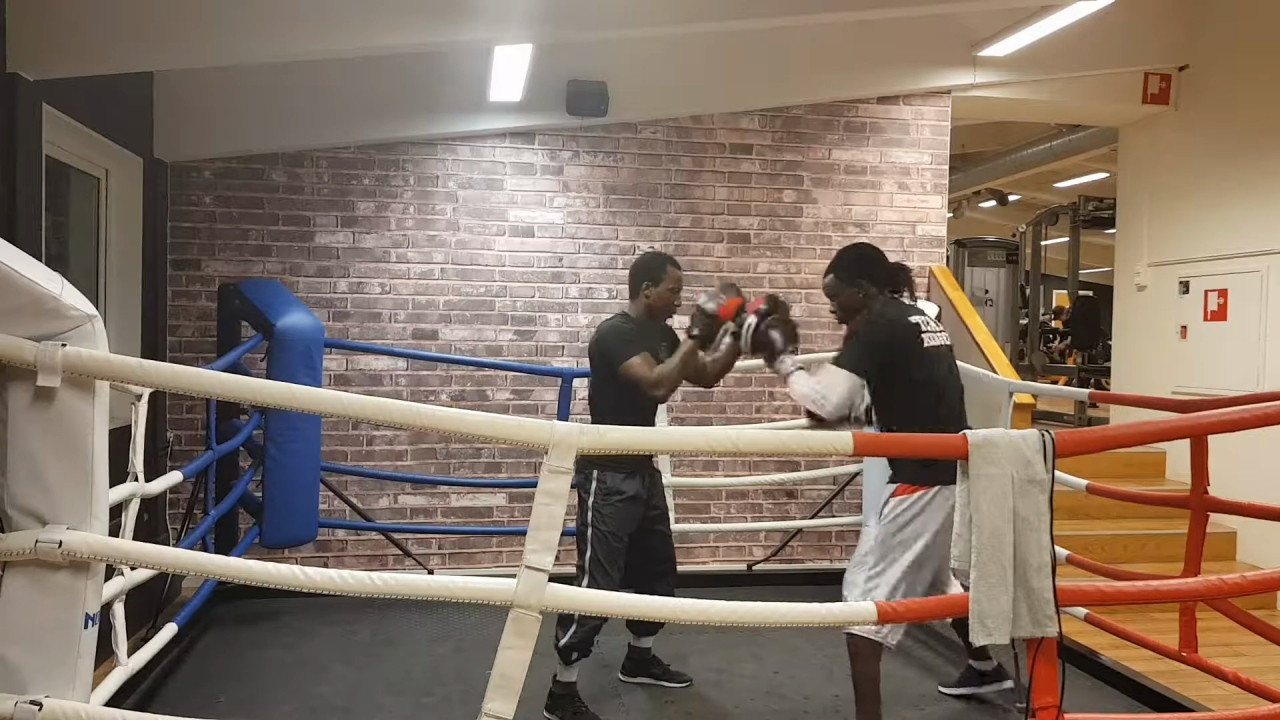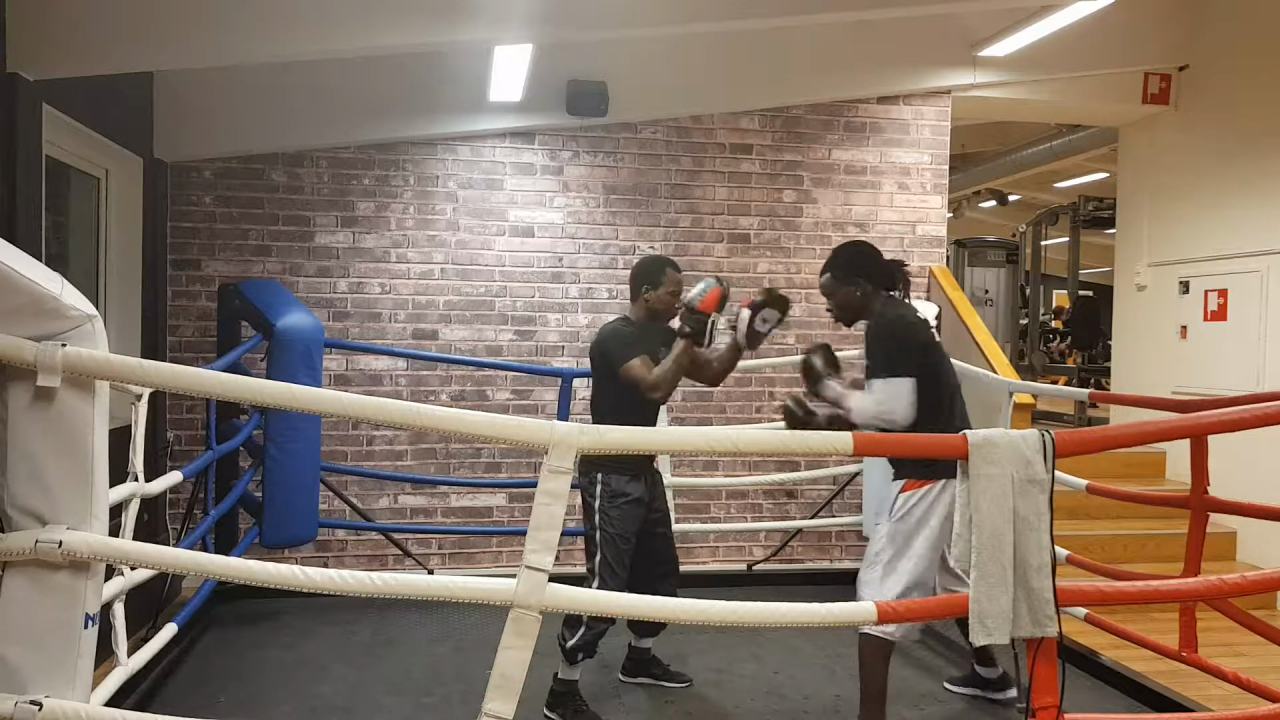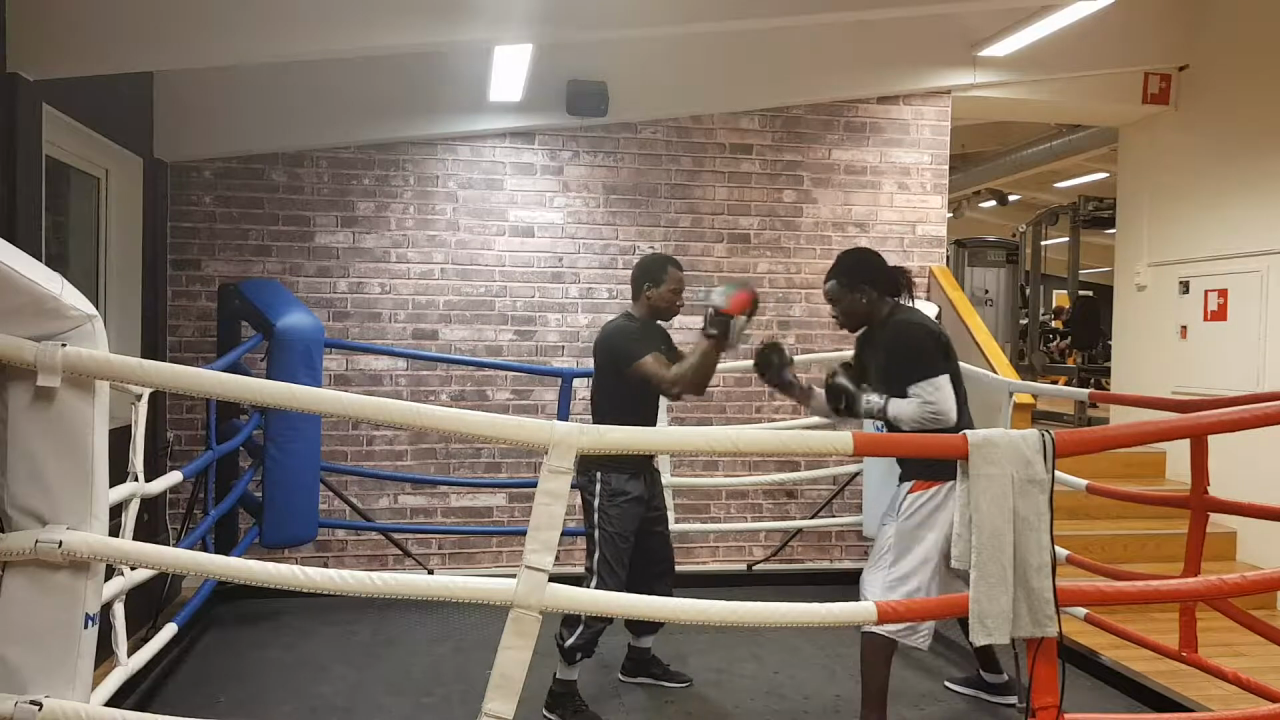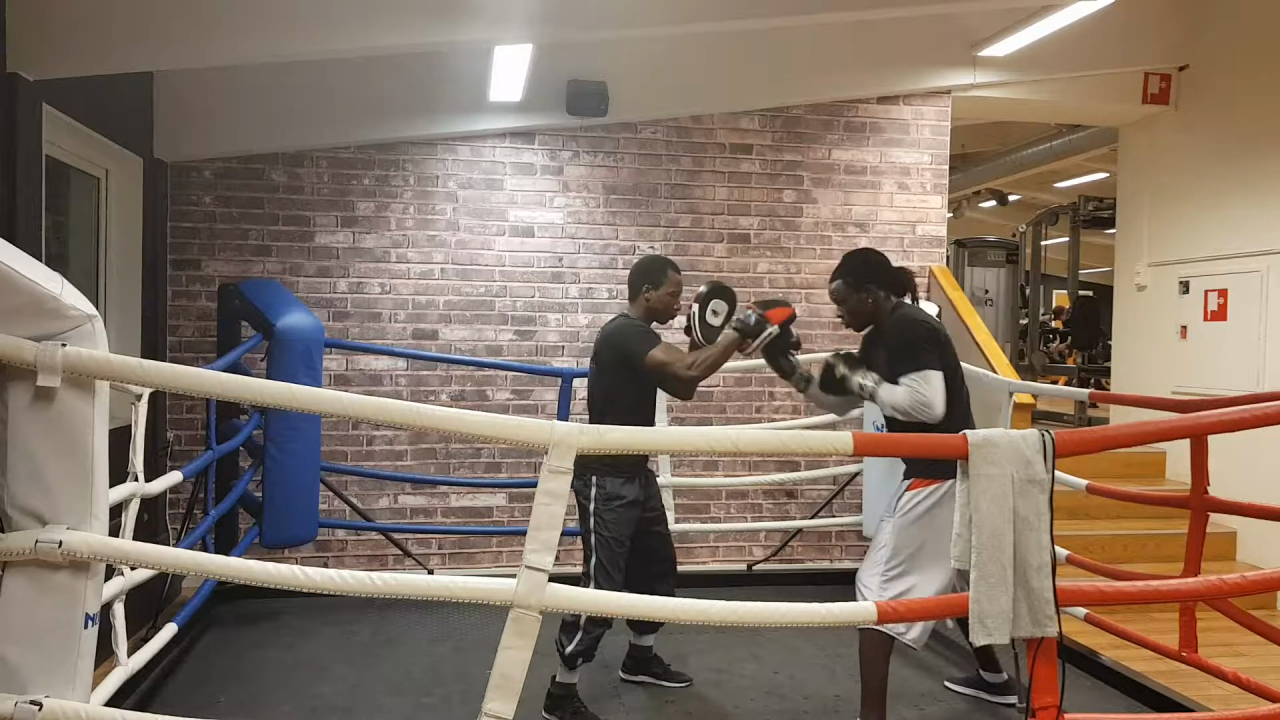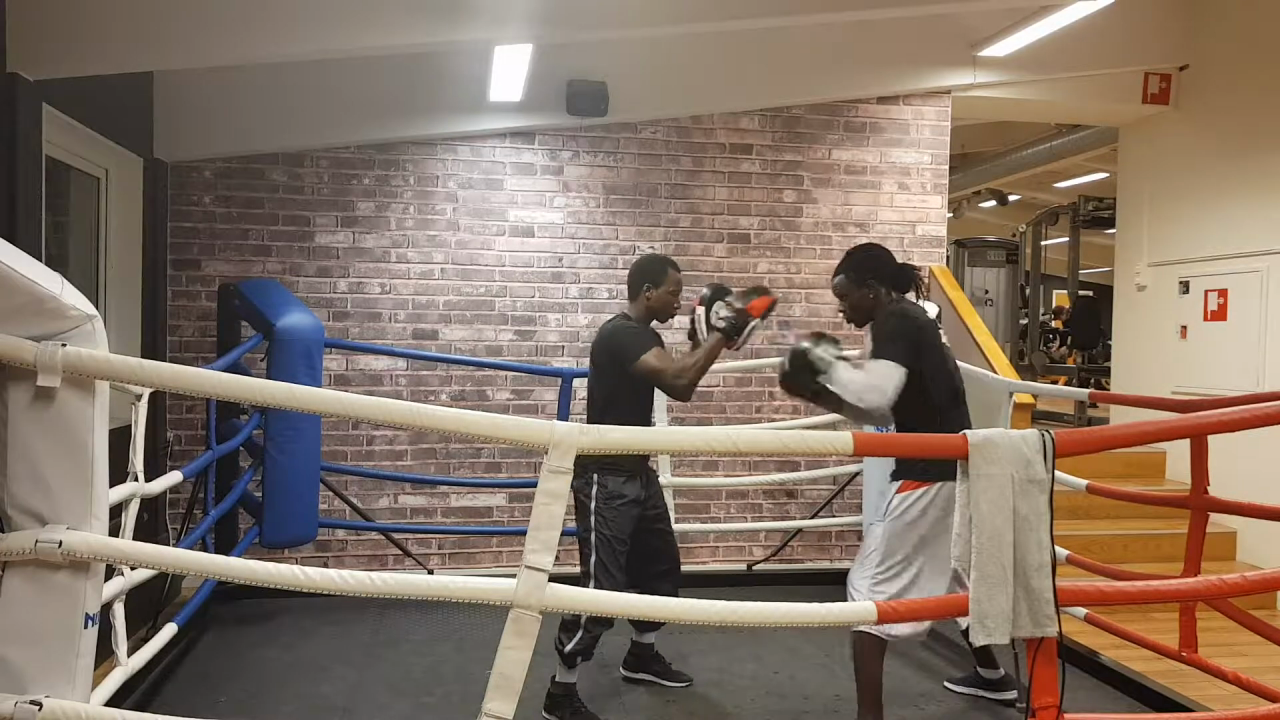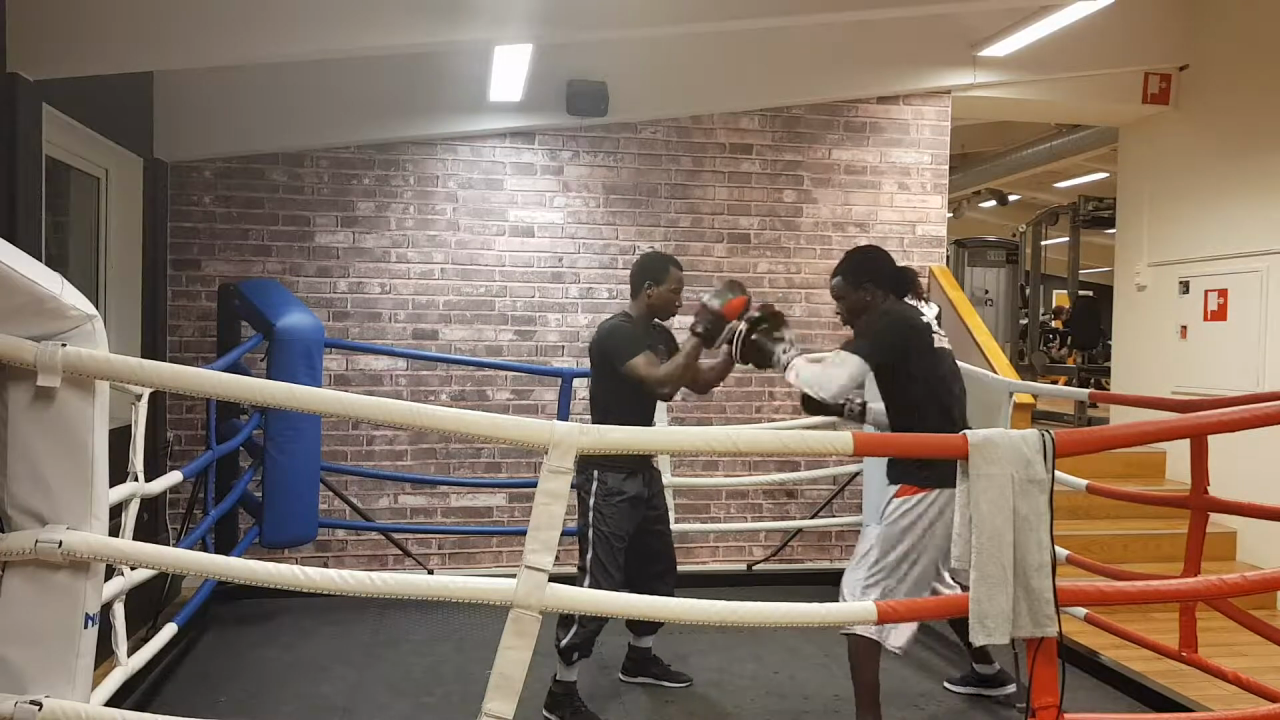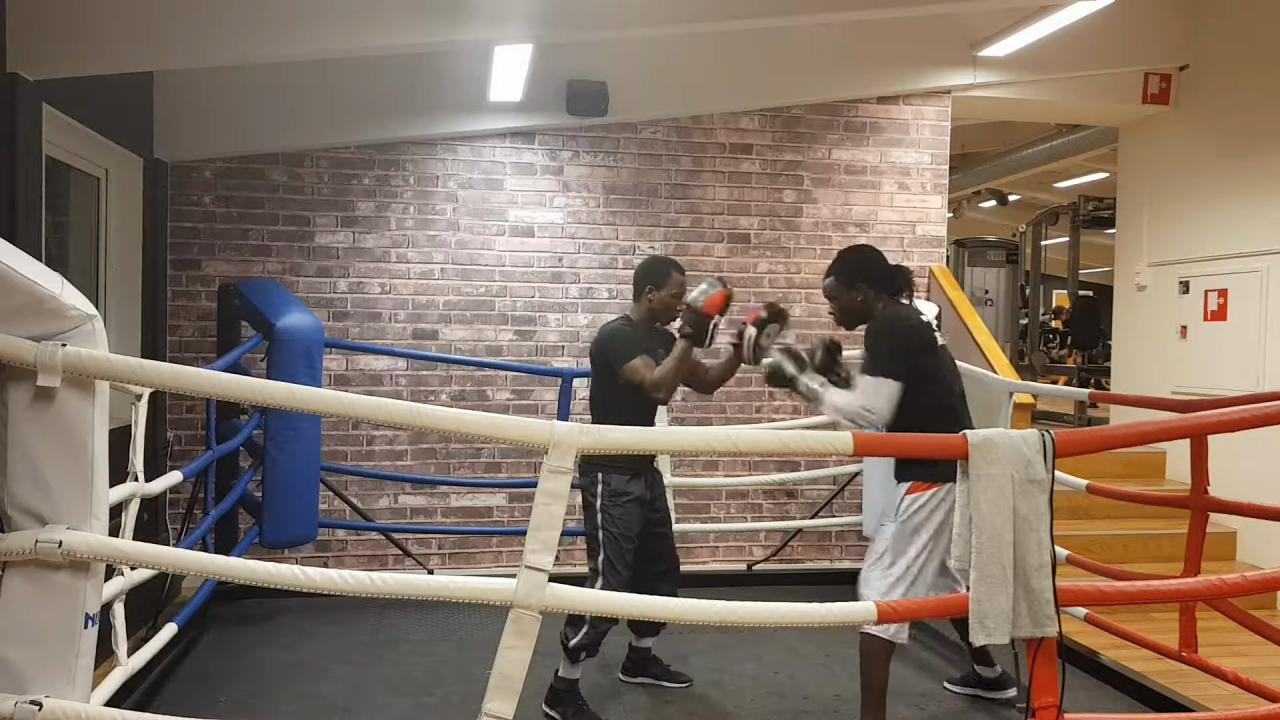
dt=0.1s
person 1, frame 1
left shoulder: (876, 327)
right shoulder: (913, 320)
left elbow: (829, 400)
left wrist: (781, 359)
right wrist: (855, 407)
left hip: (923, 480)
right hip: (954, 473)
left knee: (867, 594)
right knee: (937, 577)
right ankle: (984, 666)
person 1, frame 2
left shoulder: (894, 328)
right shoulder: (886, 325)
left elbow: (887, 415)
right elbow: (876, 410)
left wrist: (827, 386)
right wrist: (821, 414)
left hip: (930, 476)
right hip: (939, 472)
left knee: (881, 593)
right knee: (941, 577)
right ankle: (989, 672)
person 1, frame 3
left shoulder: (910, 332)
right shoulder: (876, 336)
left elbow: (938, 413)
right elbow: (840, 405)
left wrist: (867, 403)
right wrist: (788, 381)
left hip: (938, 476)
right hip: (942, 474)
left knee: (884, 593)
right knee: (949, 578)
right ankle: (994, 678)
person 1, frame 4
left shoulder: (907, 328)
right shoulder: (884, 333)
left elbow: (927, 405)
right elbow: (838, 398)
left wrist: (860, 381)
right wrist: (793, 371)
left hip: (937, 474)
right hip: (953, 473)
left knee: (880, 588)
right knee: (951, 578)
right ankle: (994, 677)
person 1, frame 5
left shoulder: (899, 323)
right shoulder: (895, 324)
left elbow: (872, 395)
right elbow: (871, 408)
left wrist: (823, 357)
right wrist: (815, 388)
left hip: (928, 477)
right hip: (950, 472)
left knee: (871, 589)
right knee: (944, 577)
right ankle: (992, 675)
person 1, frame 6
left shoulder: (888, 324)
right shoulder: (913, 324)
left elbow: (832, 385)
left wrist: (775, 352)
right wrist: (852, 407)
left hip: (925, 482)
right hip: (952, 476)
left knee: (864, 593)
right knee: (932, 578)
right ankle: (988, 671)
person 1, frame 7
left shoulder: (891, 328)
right shoulder: (902, 323)
left elbow: (869, 413)
right elbow: (881, 407)
left wrist: (802, 379)
right wrist: (824, 378)
left hip: (934, 478)
right hip: (949, 471)
left knee: (881, 593)
right knee: (941, 577)
right ankle: (989, 673)
person 2, frame 1
left shoulder: (658, 332)
right shoulder: (614, 334)
left elbow: (706, 376)
right elbow: (658, 386)
left wrist: (737, 338)
right wrist: (698, 335)
left hip: (641, 470)
right hip: (606, 474)
left knee: (656, 570)
right knee: (597, 583)
left ankle: (639, 659)
person 2, frame 2
left shoulder: (660, 334)
right shoulder: (616, 336)
left elbow: (712, 375)
right elbow: (656, 389)
left wrist: (749, 336)
right wrist: (688, 335)
left hip: (643, 472)
right hip: (610, 477)
left knee: (659, 572)
right knee: (606, 582)
left ankle: (640, 660)
person 2, frame 3
left shoulder: (655, 335)
right shoulder: (618, 334)
left elbow: (694, 386)
right elbow: (674, 383)
left wrist: (718, 336)
right wrist: (712, 333)
left hip: (641, 470)
right hip: (609, 475)
left knee: (656, 571)
right knee: (604, 583)
left ankle: (639, 659)
person 2, frame 4
left shoulder: (645, 336)
right shoulder: (620, 333)
left elbow: (683, 387)
right elbow: (685, 371)
right wrist: (738, 331)
left hip: (636, 473)
right hip: (604, 479)
left knee: (657, 569)
right knee: (603, 586)
left ankle: (639, 658)
person 2, frame 5
left shoulder: (645, 335)
right shoulder: (618, 334)
left elbow: (681, 390)
right elbow: (677, 375)
left wrist: (712, 333)
right wrist: (724, 333)
left hip: (637, 472)
right hip: (605, 477)
left knee: (660, 567)
right knee: (603, 585)
left ankle: (641, 655)
person 2, frame 6
left shoulder: (658, 334)
right shoulder: (615, 333)
left elbow: (702, 383)
right elbow: (663, 385)
left wrist: (735, 347)
right wrist: (704, 334)
left hip: (641, 471)
right hip: (607, 475)
left knee: (657, 570)
right knee: (600, 583)
left ankle: (639, 659)
person 2, frame 7
left shoulder: (660, 337)
right shoulder: (615, 336)
left elbow: (706, 382)
right elbow: (659, 388)
left wrist: (744, 348)
right wrist: (692, 335)
left hip: (643, 472)
right hip: (610, 476)
left knee: (660, 571)
right knee: (609, 583)
left ankle: (640, 659)
